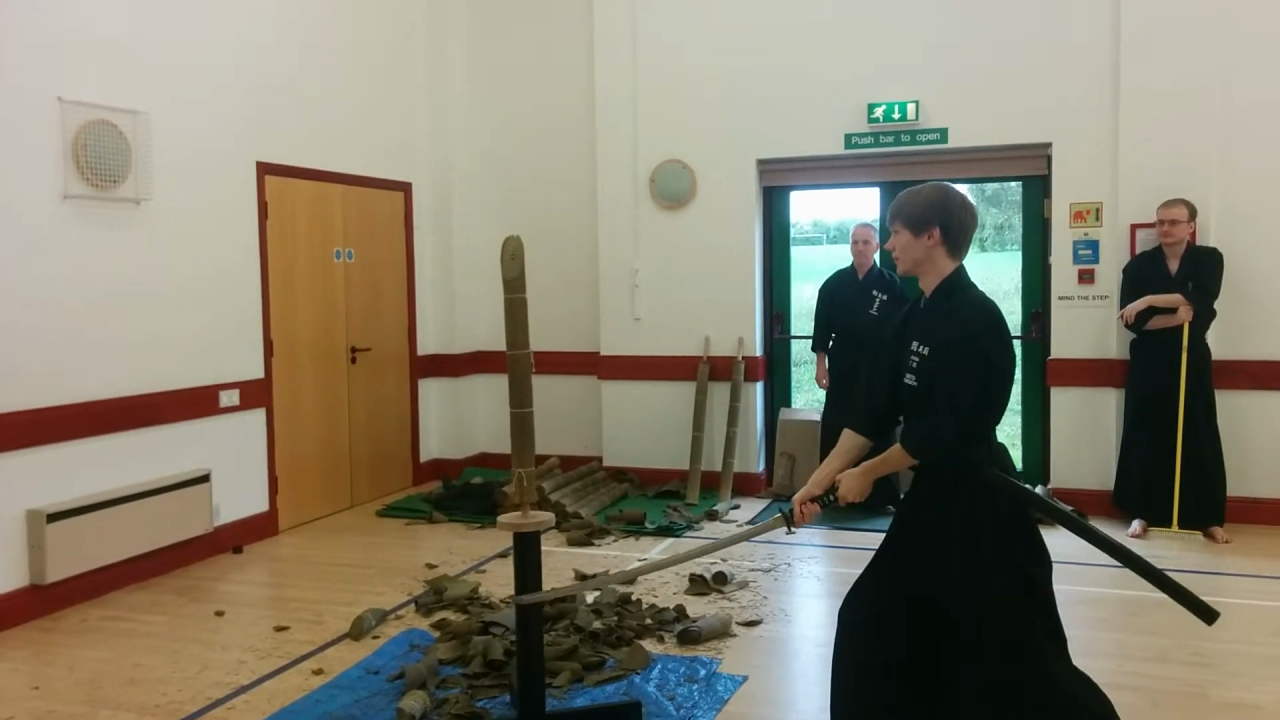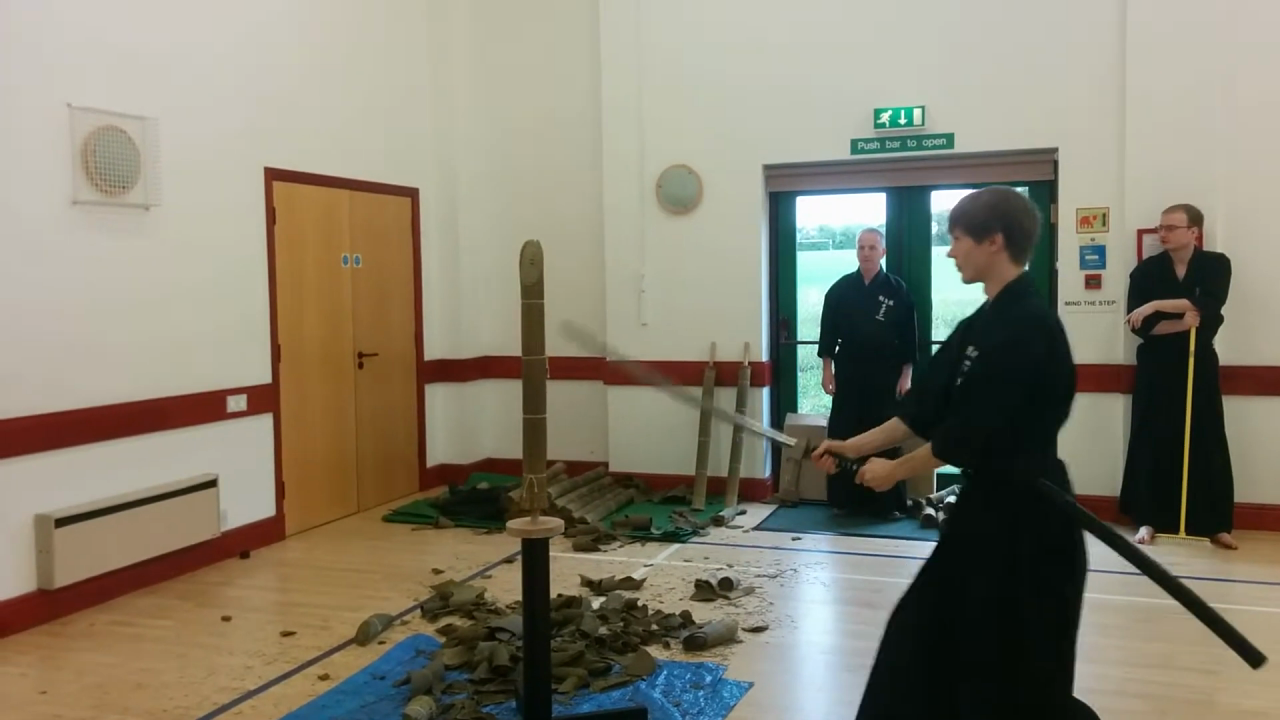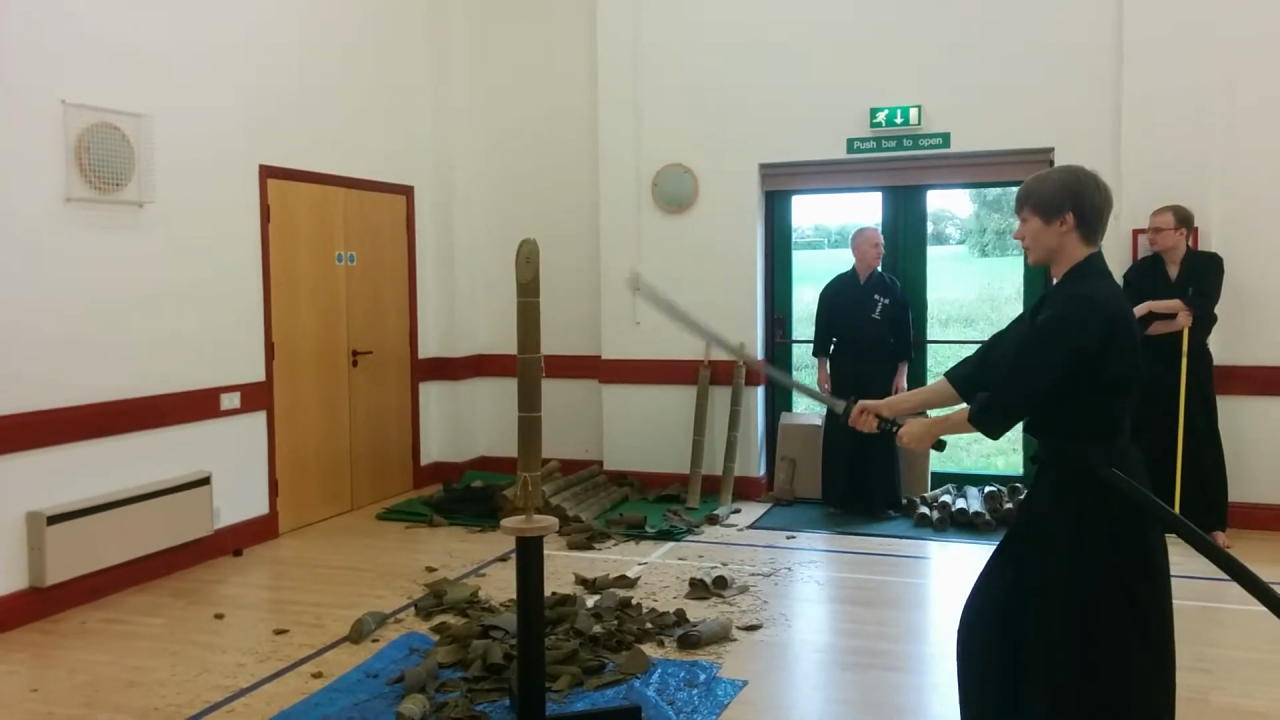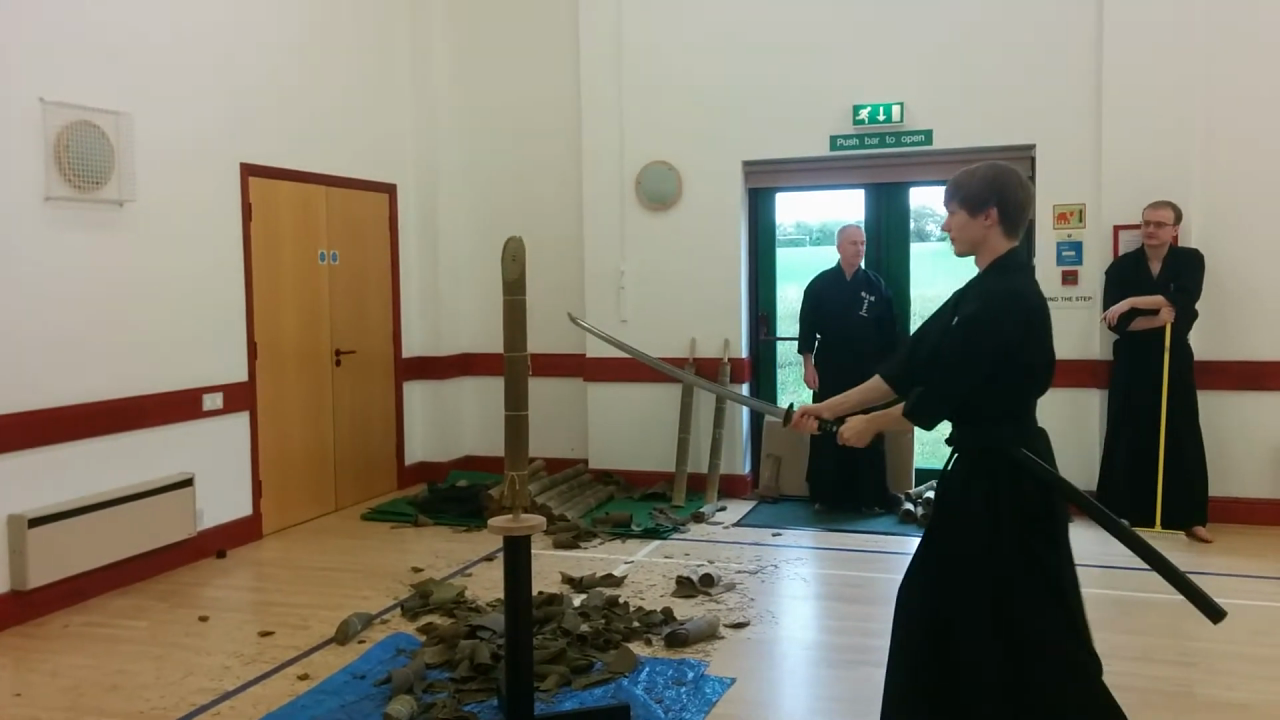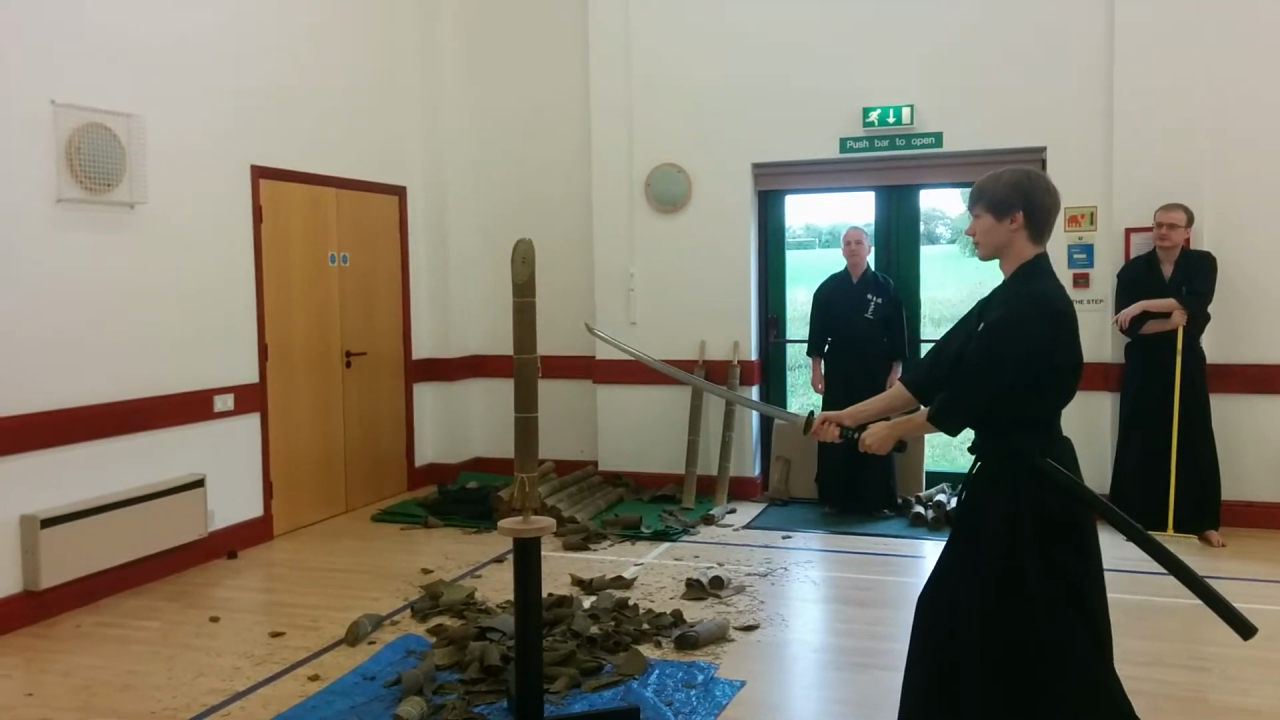
dt=0.5s
person 1, frame 1
left shoulder: (973, 319)
right shoulder: (917, 316)
left elbow: (939, 431)
right elbow: (874, 408)
left wrist: (868, 473)
right wrist: (822, 477)
left hip: (977, 501)
right hip: (936, 494)
left knee: (1012, 648)
right knee: (875, 619)
person 1, frame 2
left shoulder: (1027, 328)
right shoulder: (987, 322)
left elbow: (970, 432)
right elbow: (930, 406)
left wrist: (895, 470)
right wrist: (854, 445)
left hip: (1026, 511)
right hip: (992, 501)
left knee: (1017, 667)
right knee: (928, 631)
person 1, frame 3
left shoulder: (1088, 307)
right shoulder: (1069, 299)
left elbow: (1008, 396)
right elbow: (986, 369)
left wrist: (930, 429)
right wrist: (895, 404)
left hip: (1093, 497)
right hip: (1070, 486)
left knee: (1098, 653)
right knee: (1001, 619)
person 1, frame 4
left shoulder: (1006, 300)
right shoulder: (989, 290)
left elbow: (943, 390)
right elbow: (913, 363)
left wrist: (871, 424)
right wrist: (833, 406)
left hip: (1005, 478)
right hip: (988, 468)
left knee: (1027, 625)
right knee: (944, 606)
person 1, frame 5
left shoulder: (1034, 305)
right shoulder: (1014, 296)
left elbow: (966, 398)
right elbow: (936, 372)
left wrist: (894, 430)
right wrist: (855, 413)
left hip: (1028, 486)
right hip: (1011, 476)
left knee: (1049, 638)
right knee: (962, 615)
person 2, frame 1
left shoulder: (1208, 260)
right shoulder: (1139, 265)
left elbow: (1200, 301)
right elbow: (1132, 320)
left wrist: (1150, 300)
right wrist: (1175, 317)
left hip: (1191, 358)
right hip: (1150, 360)
left knee: (1199, 438)
right knee: (1145, 437)
left ankle: (1208, 517)
right ankle: (1141, 513)
person 2, frame 2
left shoulder: (1216, 265)
right shoulder: (1146, 270)
left elbow: (1208, 306)
right elbow: (1139, 324)
left wrist: (1156, 305)
right wrist: (1181, 322)
left hip: (1199, 364)
right hip: (1157, 366)
left knee: (1207, 443)
right knee: (1152, 442)
left ankle: (1216, 523)
right ankle: (1149, 519)
person 2, frame 3
left shoulder: (1208, 264)
right shoulder: (1140, 271)
left elbow: (1200, 306)
left wrist: (1151, 306)
right wrist: (1175, 323)
left hip: (1193, 364)
right hip: (1152, 366)
left knee: (1201, 443)
right knee: (1148, 443)
left ankle: (1210, 522)
person 2, frame 4
left shoulder: (1190, 261)
right shoulder: (1121, 267)
left elbow: (1182, 301)
right elbow: (1116, 321)
left wrist: (1132, 302)
right wrist: (1157, 318)
left hip: (1174, 359)
right hip: (1132, 361)
left knee: (1182, 438)
right knee: (1127, 438)
left ankle: (1191, 517)
right ankle: (1124, 512)
person 2, frame 5
left shoulder: (1202, 264)
right shoulder: (1134, 269)
left elbow: (1194, 305)
right elbow: (1128, 324)
left wrist: (1144, 305)
right wrist: (1169, 321)
left hip: (1186, 362)
right hip: (1144, 365)
left knee: (1194, 442)
right knee: (1139, 441)
left ankle: (1203, 521)
right ankle: (1135, 516)
person 3, frame 1
left shoulder: (890, 284)
right shoulder: (834, 284)
right elbow: (822, 326)
right wrist: (821, 364)
right hip: (842, 368)
left knee: (879, 432)
right knee: (836, 431)
left ankle: (881, 496)
person 3, frame 2
left shoulder: (897, 290)
right shoulder: (840, 289)
left elbow: (908, 337)
right elbow: (828, 332)
left wrist: (906, 376)
right wrist: (827, 369)
left hip: (885, 375)
right hip: (848, 373)
right knee: (844, 435)
left ankle: (888, 502)
right ankle: (846, 499)
person 3, frame 3
left shoulder: (891, 288)
right shoulder: (835, 288)
left elbow: (903, 334)
right elbow: (823, 331)
left wrist: (901, 374)
right wrist: (822, 369)
left hip: (881, 374)
right hip: (844, 372)
left knee: (881, 437)
right knee: (839, 436)
left ankle: (882, 501)
right ankle: (842, 498)
person 3, frame 4
left shoulder: (875, 285)
right shoulder: (820, 284)
left elbow: (888, 331)
right elbow: (807, 327)
right wrist: (809, 366)
left hip: (866, 371)
right hip: (829, 370)
right knee: (826, 432)
left ankle: (869, 498)
right ankle: (827, 495)
person 3, frame 5
left shoulder: (885, 287)
right shoulder: (829, 288)
left elbow: (897, 333)
right elbow: (818, 331)
left wrist: (895, 372)
right wrist: (816, 369)
left hip: (875, 373)
right hip: (838, 372)
left ankle: (878, 500)
right ankle: (836, 498)
